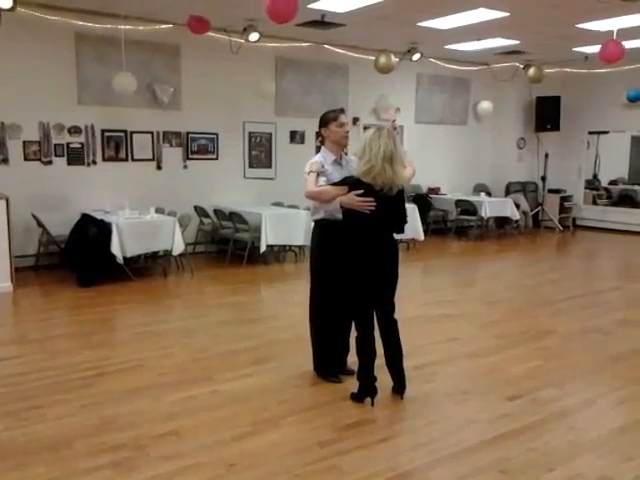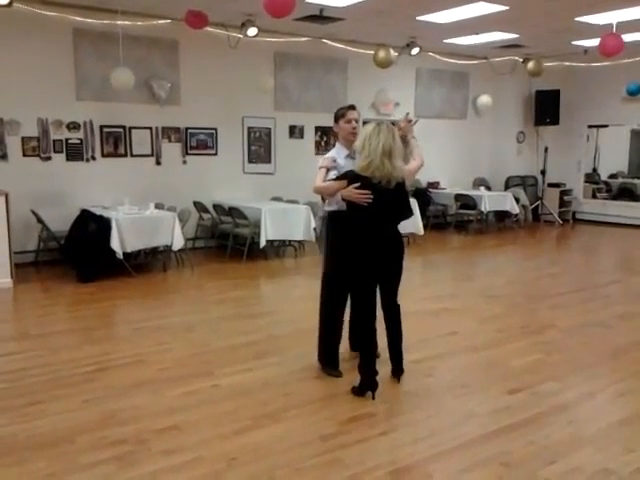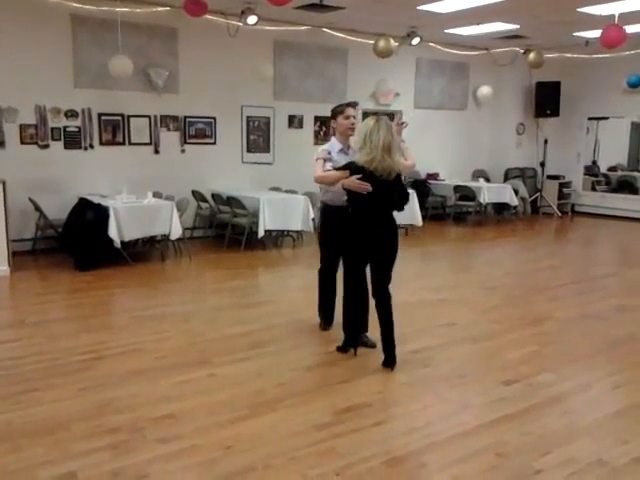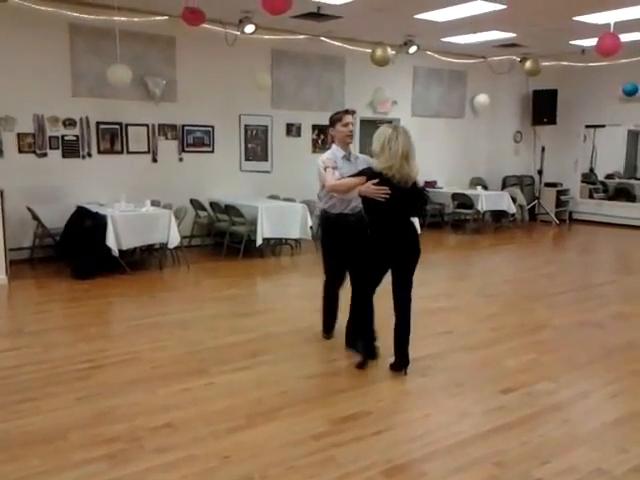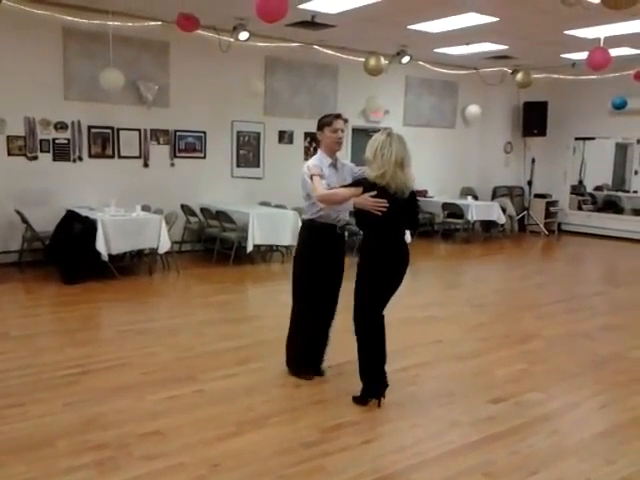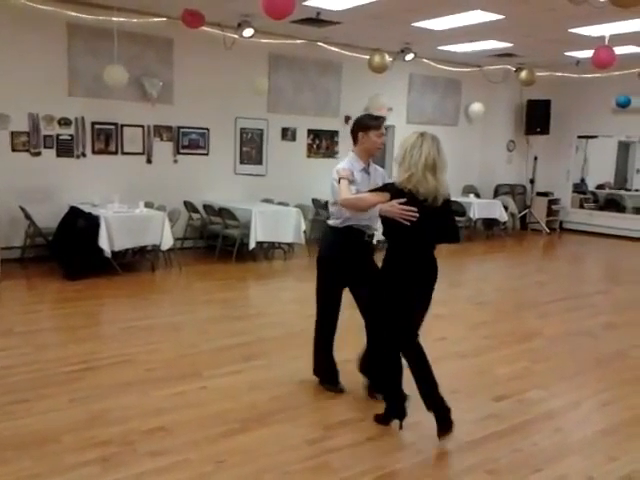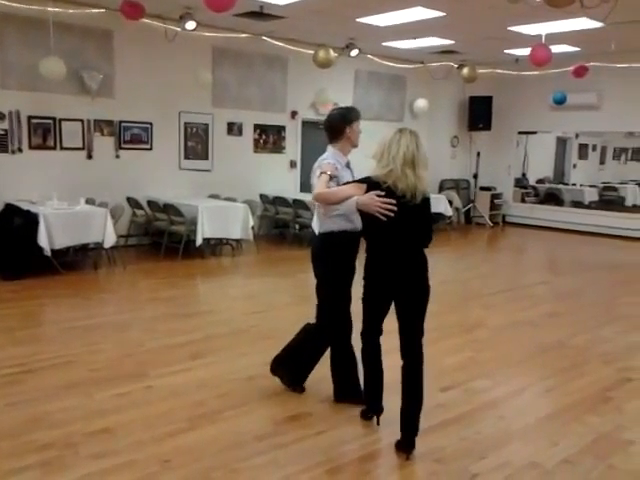
dt=0.7s
person 1, frame 1
left shoulder: (354, 184)
right shoulder: (397, 183)
left elbow: (312, 193)
right elbow: (410, 167)
left wrist: (314, 170)
right wrist: (393, 143)
left hip: (361, 260)
right hip: (387, 257)
left knee: (364, 322)
right knee: (387, 317)
left ankle: (367, 386)
right ankle: (399, 382)
person 1, frame 2
left shoulder: (355, 176)
right shoulder: (399, 176)
left elbow: (318, 188)
right elbow: (419, 160)
left wrist: (324, 167)
right wrist: (409, 134)
left hip: (363, 251)
right hip: (391, 248)
left knee: (364, 312)
right knee: (391, 306)
left ankle: (368, 379)
right ankle: (397, 366)
person 1, frame 3
left shoulder: (356, 168)
right shoulder: (396, 168)
left elbow: (320, 178)
right elbow: (407, 179)
right wrist: (398, 139)
left hip: (360, 235)
right hip: (386, 235)
left knee: (353, 287)
right knee: (382, 291)
left ankle: (351, 340)
right ankle: (389, 353)
person 1, frame 4
left shoulder: (373, 174)
right shoulder: (410, 176)
left elbow: (332, 186)
left wrist: (329, 167)
left hip: (382, 242)
right hip: (408, 241)
left knee: (365, 292)
right knee: (403, 298)
left ankle: (368, 348)
right ankle: (401, 358)
person 1, frame 5
left shoulder: (368, 184)
right shoulder: (405, 187)
left elbow: (323, 196)
right elbow: (412, 223)
left wrist: (316, 175)
left hip: (375, 258)
right hip: (399, 257)
left knee: (364, 319)
right knee: (375, 314)
left ankle: (372, 387)
right ankle: (378, 379)
person 1, frame 6
left shoulder: (397, 190)
right shoulder: (441, 195)
left elbow: (347, 201)
right elbow: (451, 235)
left wrist: (345, 178)
left hip: (397, 272)
right hip: (425, 273)
left knee: (389, 338)
right knee: (408, 339)
left ankle: (395, 407)
right ankle: (439, 410)
person 1, frame 7
left shoulder: (373, 185)
right shoulder: (420, 193)
left elbow: (321, 195)
left wrist: (326, 174)
left hip: (380, 274)
right hip: (414, 275)
left knee: (370, 337)
right knee: (412, 349)
left ankle: (373, 404)
right ankle: (408, 433)
person 2, frame 1
left shoulder: (351, 163)
right shoulder: (318, 164)
right wrist: (343, 201)
right hip: (328, 234)
left knee: (346, 299)
right knee: (324, 300)
left ankle: (339, 360)
right ankle: (324, 364)
person 2, frame 2
right shoulder: (331, 158)
right wrist: (343, 193)
right hip: (340, 224)
right knee: (335, 290)
left ankle: (359, 340)
right ankle: (328, 357)
person 2, frame 3
left shoulder: (359, 152)
right shoulder: (326, 151)
right elbow: (319, 177)
right wrist: (344, 183)
right hip: (332, 215)
right knee: (328, 269)
left ankle: (357, 329)
right ankle: (326, 316)
person 2, frame 4
left shoulder: (361, 160)
right shoulder: (326, 160)
right elbow: (335, 188)
right wrist: (361, 190)
left hip: (357, 222)
right hip: (334, 224)
left knee: (362, 280)
right knee: (334, 278)
left ankle: (354, 336)
right ankle: (329, 324)
person 2, frame 5
left shoulder: (348, 168)
right shoulder: (313, 167)
right elbow: (324, 200)
right wrist: (356, 202)
left hip: (337, 236)
right hip: (315, 235)
left knee: (328, 301)
right knee: (306, 301)
left ankle: (313, 358)
right ankle: (297, 361)
person 2, frame 6
left shoulder: (378, 173)
right shoulder: (344, 169)
left elbow: (395, 198)
right elbow: (349, 205)
right wrist: (384, 209)
left hip: (363, 246)
right hip: (338, 244)
left knee: (379, 311)
right knee: (329, 310)
left ankle: (378, 375)
right ankle: (326, 373)
person 2, frame 7
left shoulder: (344, 165)
right shoulder: (328, 165)
left elbow: (348, 202)
right elbow: (324, 202)
right wrist: (359, 202)
left hip: (343, 245)
right hip: (333, 247)
left knee: (338, 319)
right knee: (333, 320)
left ankle: (346, 387)
right ankle: (288, 364)
